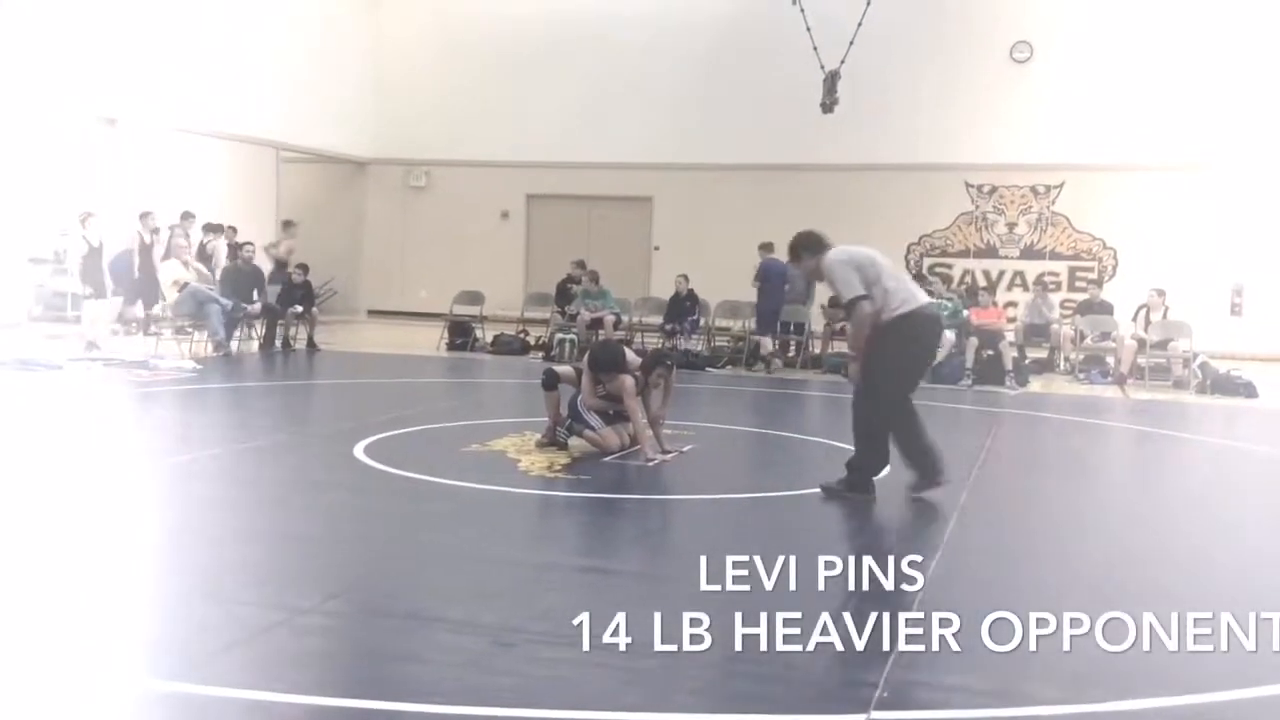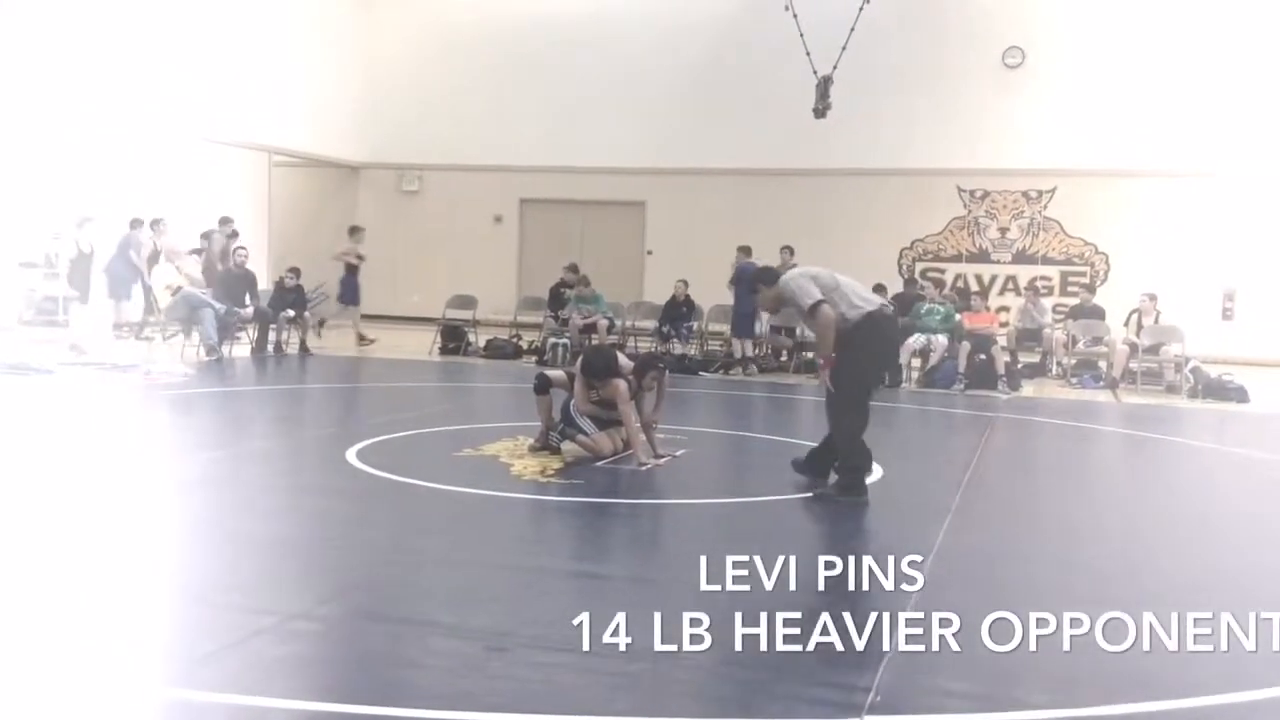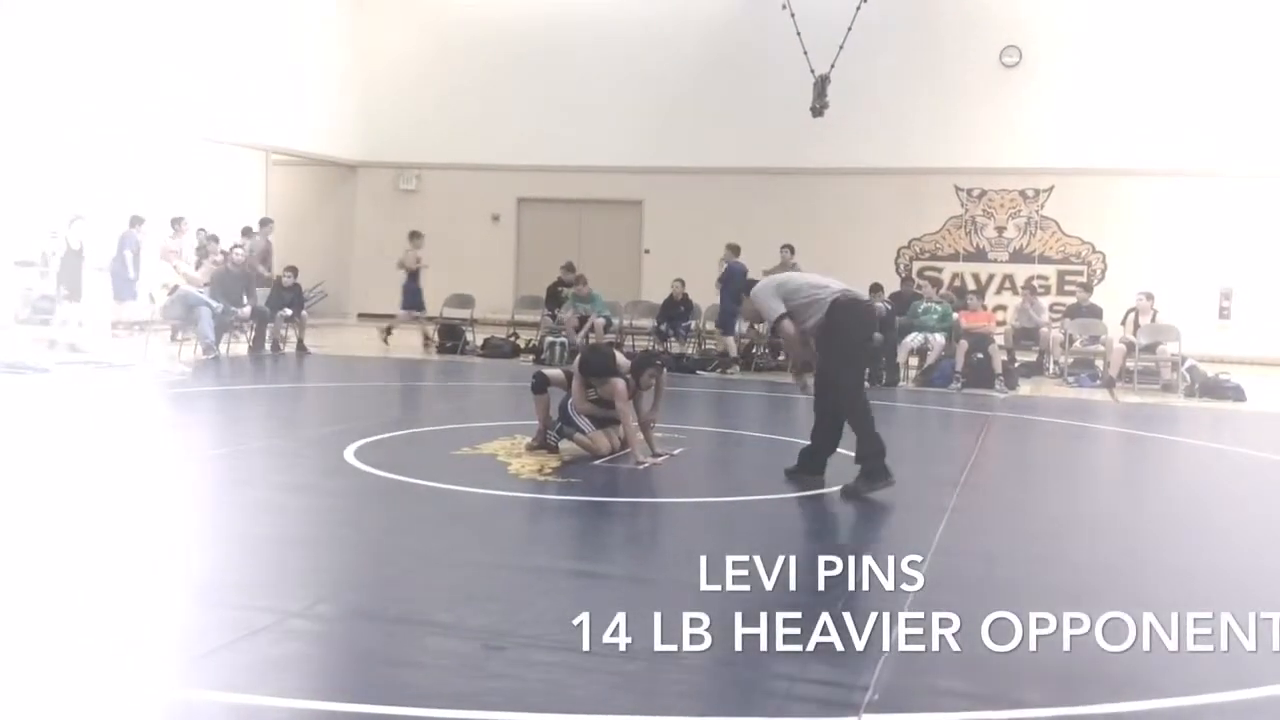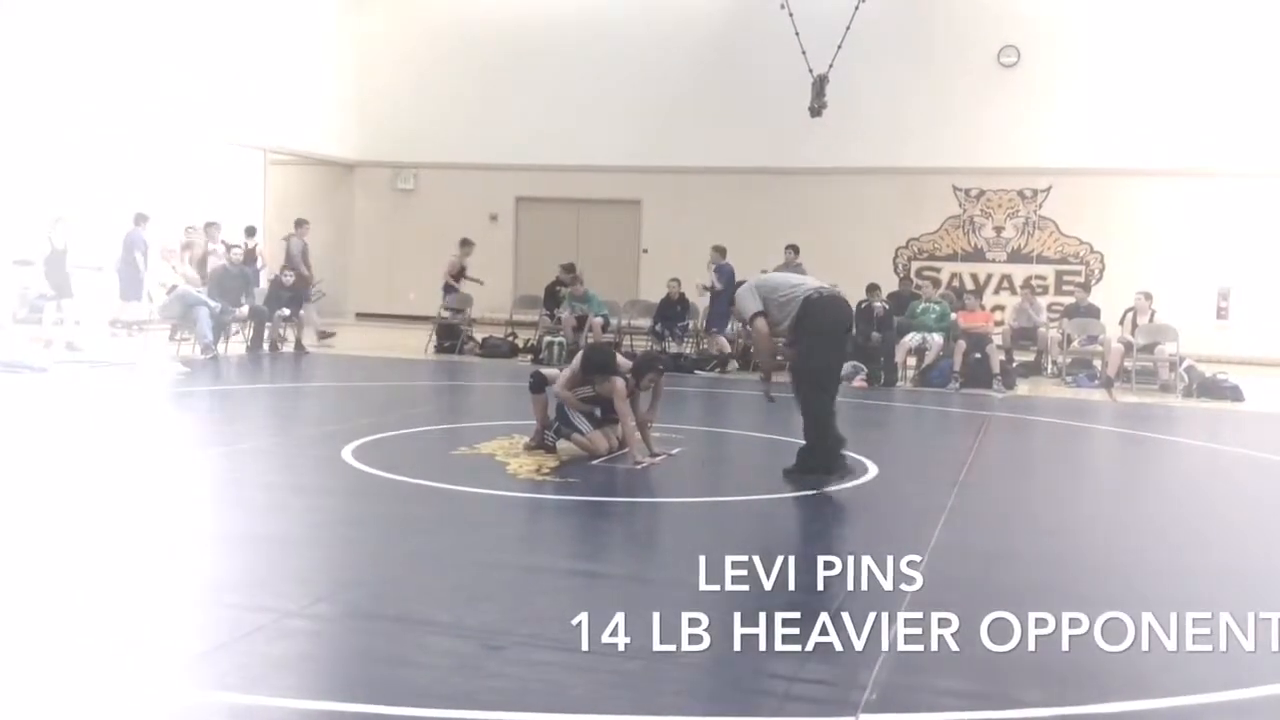
dt=0.4s
person 1, frame 1
left shoulder: (833, 262)
right shoulder: (850, 255)
left elbow: (865, 312)
left wrist: (856, 358)
left hip: (905, 326)
right hip: (926, 320)
left knee: (870, 403)
right knee: (895, 401)
left ankle: (860, 478)
right ankle: (927, 468)
person 1, frame 2
left shoulder: (790, 282)
right shoulder: (796, 284)
left elbow: (826, 315)
left wrist: (825, 364)
left hip: (870, 328)
right hip: (880, 325)
left knee: (843, 406)
right knee: (847, 404)
left ankle: (852, 483)
right ankle: (820, 463)
person 1, frame 3
left shoulder: (759, 292)
right shoulder: (775, 289)
left elbow: (789, 333)
left wrist: (798, 373)
left hip: (844, 316)
right hip: (859, 312)
left knee: (847, 393)
right knee: (828, 393)
left ankle: (874, 470)
right ankle: (812, 463)
person 1, frame 4
left shoulder: (744, 292)
right shoulder: (768, 288)
left elbow: (760, 330)
left wrist: (766, 375)
left hip: (816, 310)
right hip: (840, 308)
left knee: (808, 386)
right knee: (821, 390)
left ankle: (832, 461)
right ankle: (813, 464)
